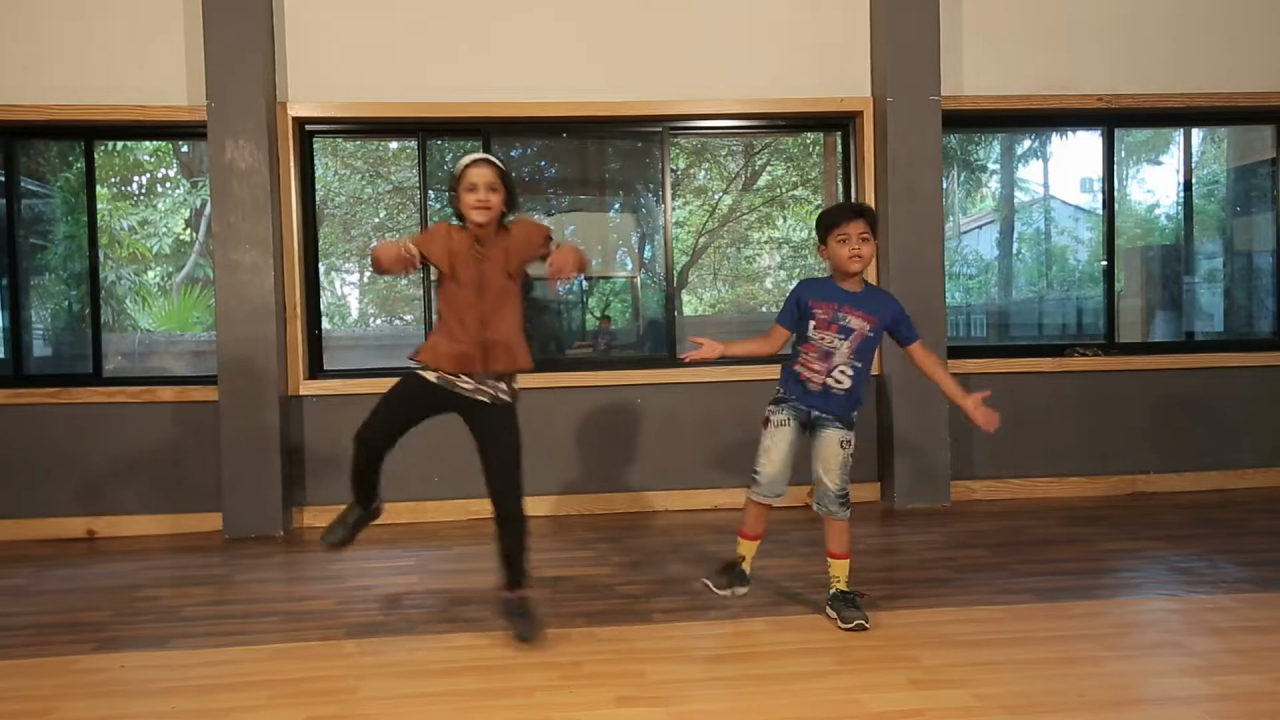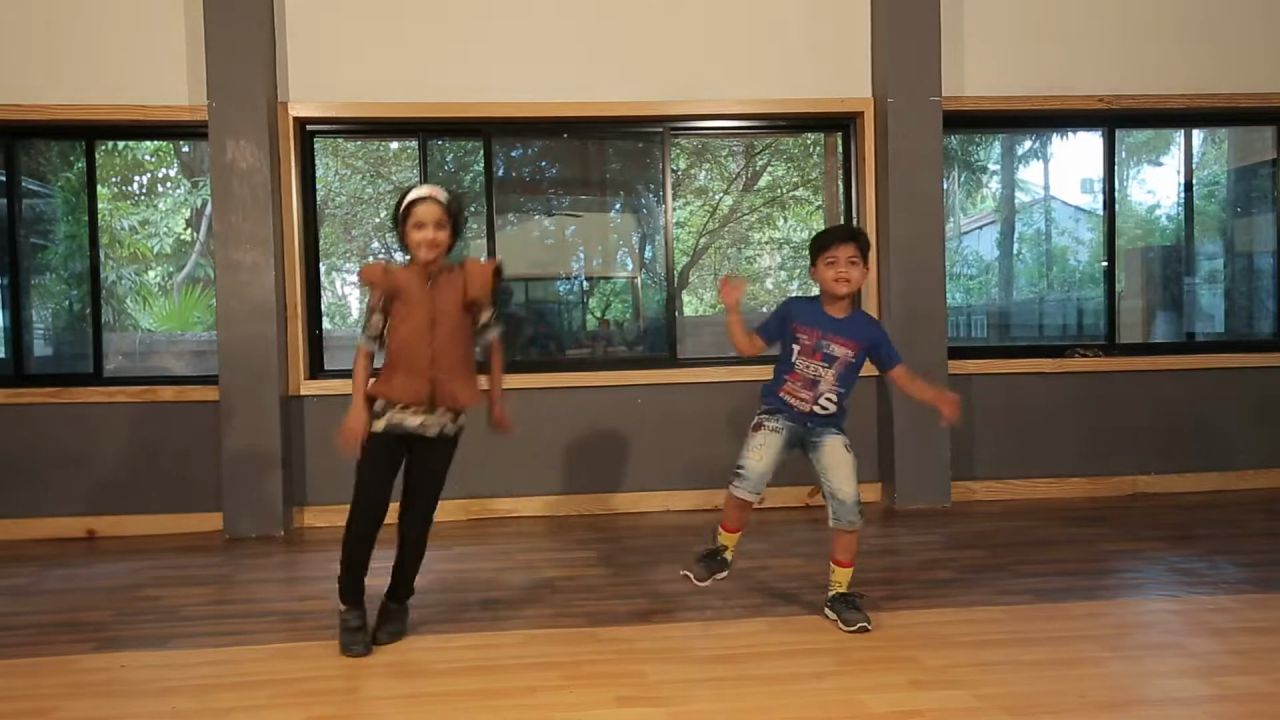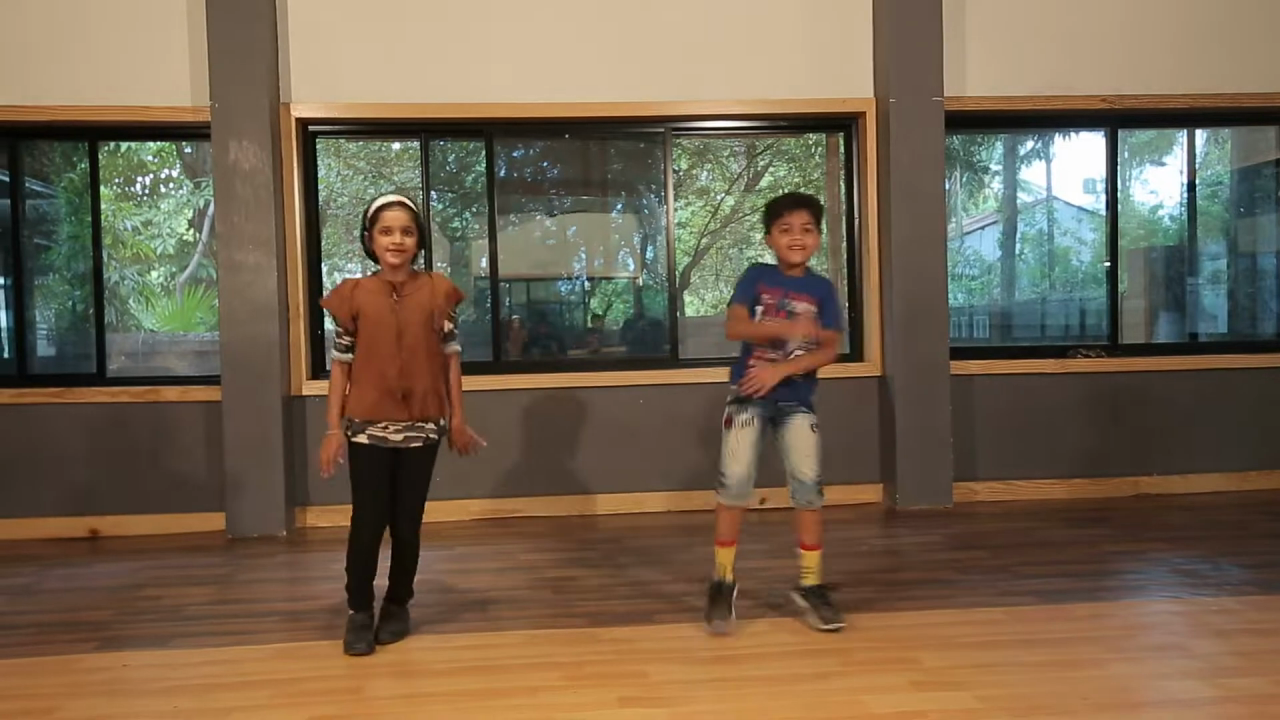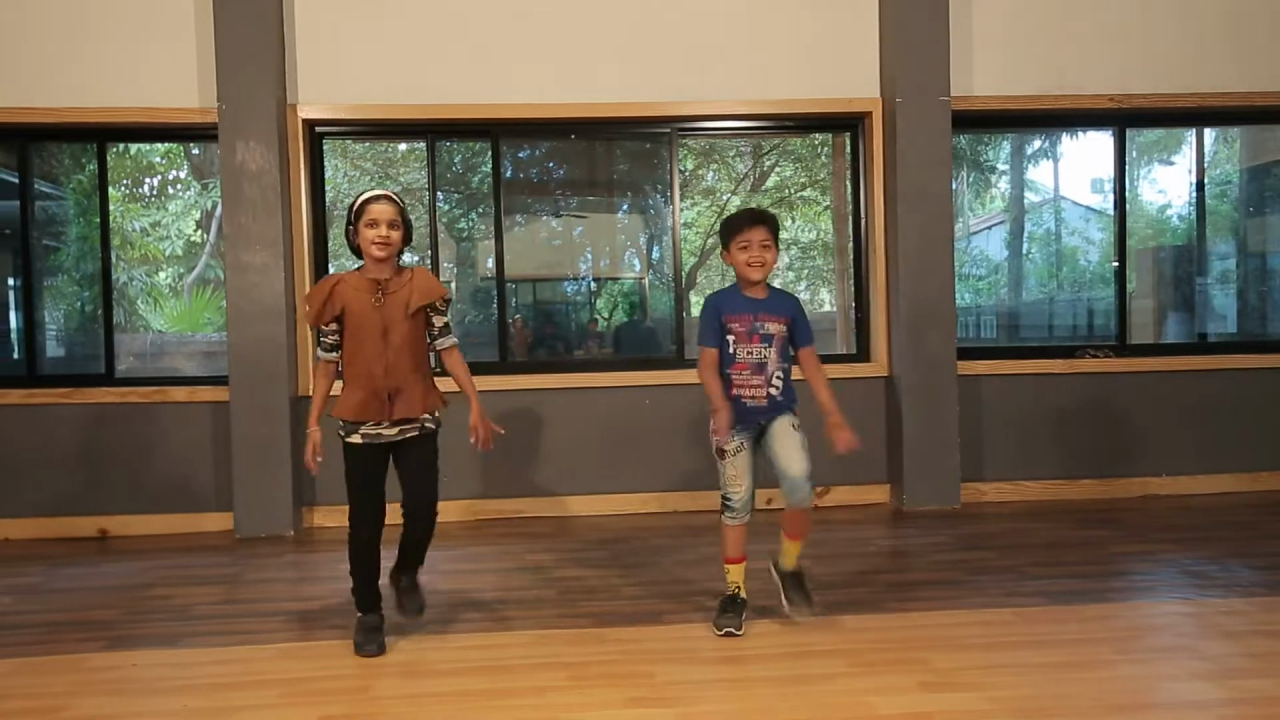
dt=0.2s
person 1, frame 1
left shoulder: (524, 238)
right shoulder: (441, 240)
left elbow: (572, 267)
right elbow: (389, 266)
left wrist: (573, 257)
right wrist: (382, 255)
left hip: (492, 382)
right hip: (437, 369)
left knee: (507, 491)
right knee: (369, 439)
left ankle: (515, 591)
right ankle: (364, 504)
person 1, frame 2
left shoulder: (471, 281)
right shoulder: (388, 282)
left elbow: (490, 342)
right elbow: (367, 346)
left wrist: (495, 398)
right wrist: (357, 407)
left hip: (442, 418)
right hip: (389, 411)
left knee: (416, 518)
right knee: (366, 511)
left ankle: (397, 601)
right ankle: (351, 608)
person 1, frame 3
left shoulder: (436, 291)
right shoulder: (354, 295)
left elbow: (450, 356)
right elbow: (341, 364)
left wrist: (458, 419)
right wrist: (333, 428)
left hip: (421, 427)
right hip: (368, 426)
left knee: (406, 523)
right knee: (366, 521)
left ankle: (398, 604)
right ankle: (359, 611)
person 1, frame 4
left shoulder: (423, 287)
right shoulder: (338, 292)
left elbow: (447, 349)
right elbow: (327, 361)
left wrist: (475, 404)
right wrist: (313, 425)
left hip: (415, 418)
right hip: (361, 423)
left knee: (422, 511)
right knee: (365, 521)
left ankle: (407, 574)
right ankle: (368, 613)
person 2, frame 1
left shoulder: (884, 304)
right shoulder: (807, 291)
left elbow: (921, 355)
right elbow: (773, 342)
left wrist: (965, 401)
right wrist: (721, 348)
left hip: (837, 413)
right hip: (790, 399)
left knee: (833, 497)
right knee: (767, 481)
left ankle: (840, 591)
right ankle: (740, 565)
person 2, frame 2
left shoulder: (868, 329)
right shoulder: (793, 310)
left elbow: (900, 376)
right elbow: (749, 347)
left wrist: (935, 396)
right wrist: (732, 309)
left hip: (826, 428)
right hip: (777, 414)
left knee: (847, 508)
right knee: (747, 480)
left ankle: (839, 594)
right ankle: (721, 550)
person 2, frame 3
left shoulder: (822, 289)
right shoulder: (756, 276)
left elbow: (829, 348)
right elbow: (734, 327)
left wrist: (781, 369)
right wrist: (783, 328)
left hip: (794, 400)
right hip: (747, 395)
left knee: (808, 486)
right knee: (734, 484)
left ankle: (810, 584)
right ankle: (722, 581)
person 2, frame 4
left shoulder: (788, 305)
right shoulder: (717, 305)
left elbow: (809, 363)
right elbow: (707, 363)
left wrist: (835, 418)
right wrist: (720, 409)
left hip: (778, 412)
right hip: (735, 417)
left knee: (799, 488)
right knee: (736, 503)
left ankle: (788, 569)
right ankle: (734, 593)
